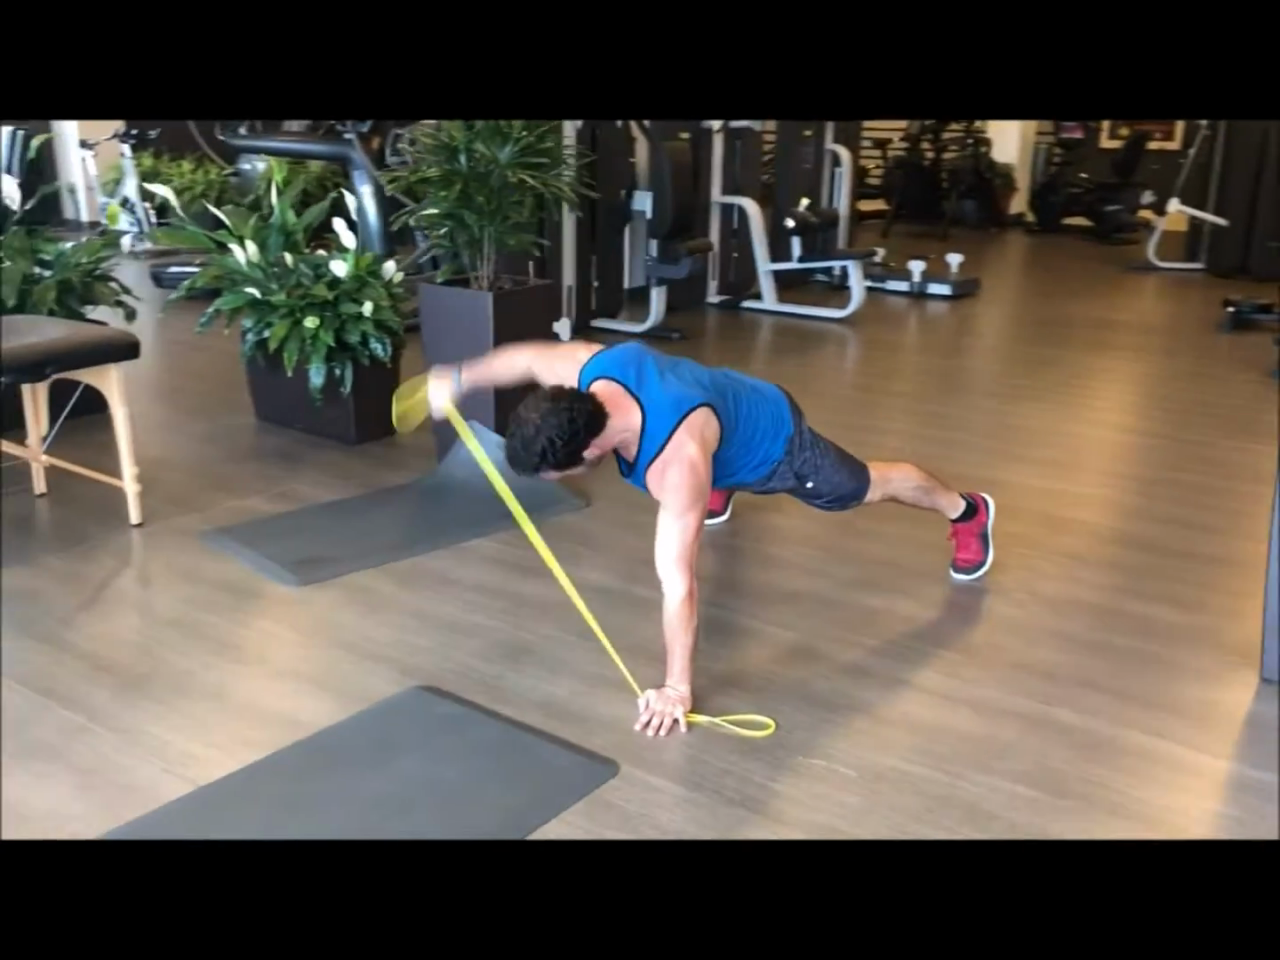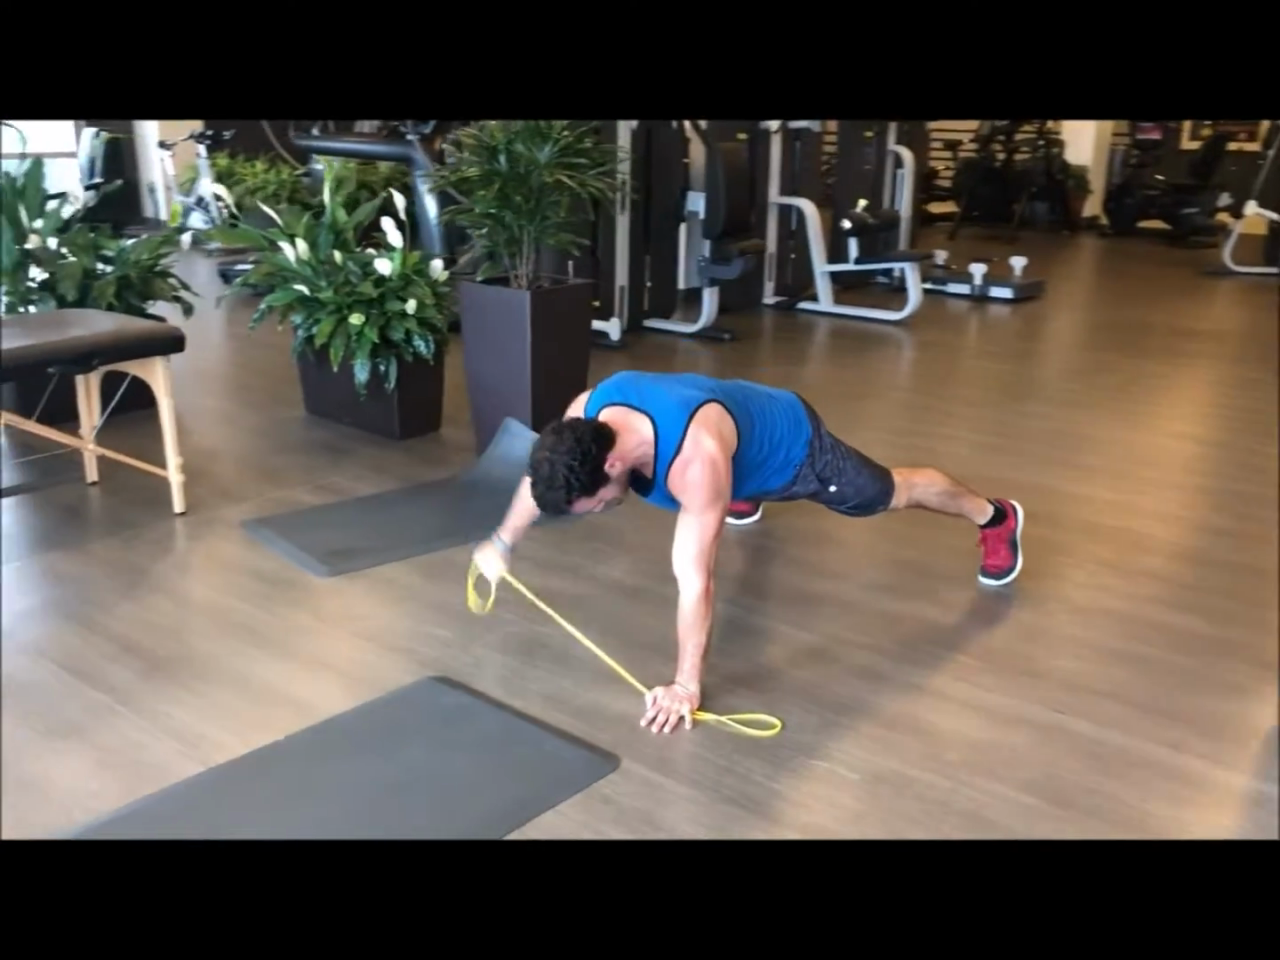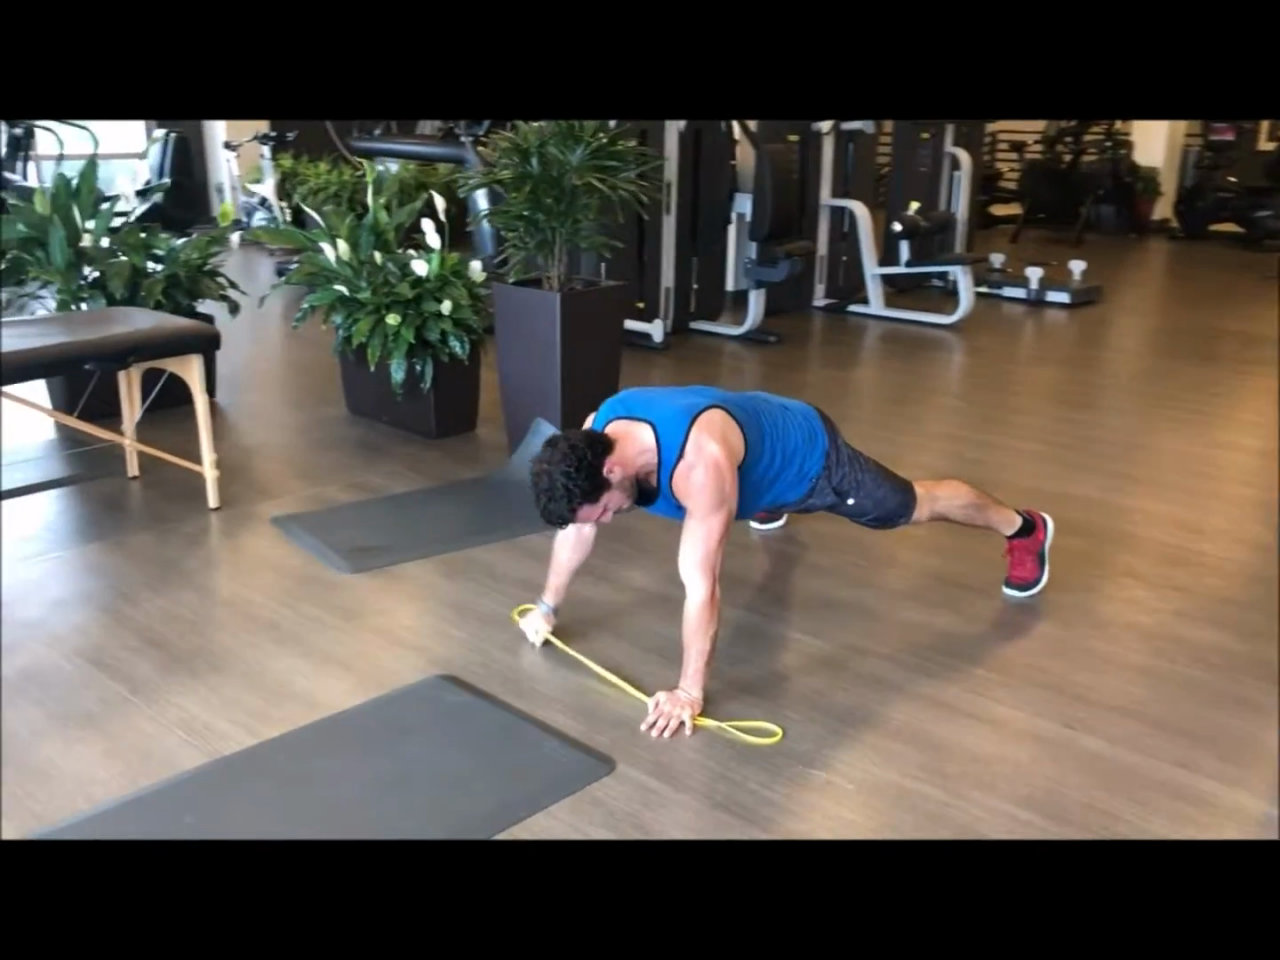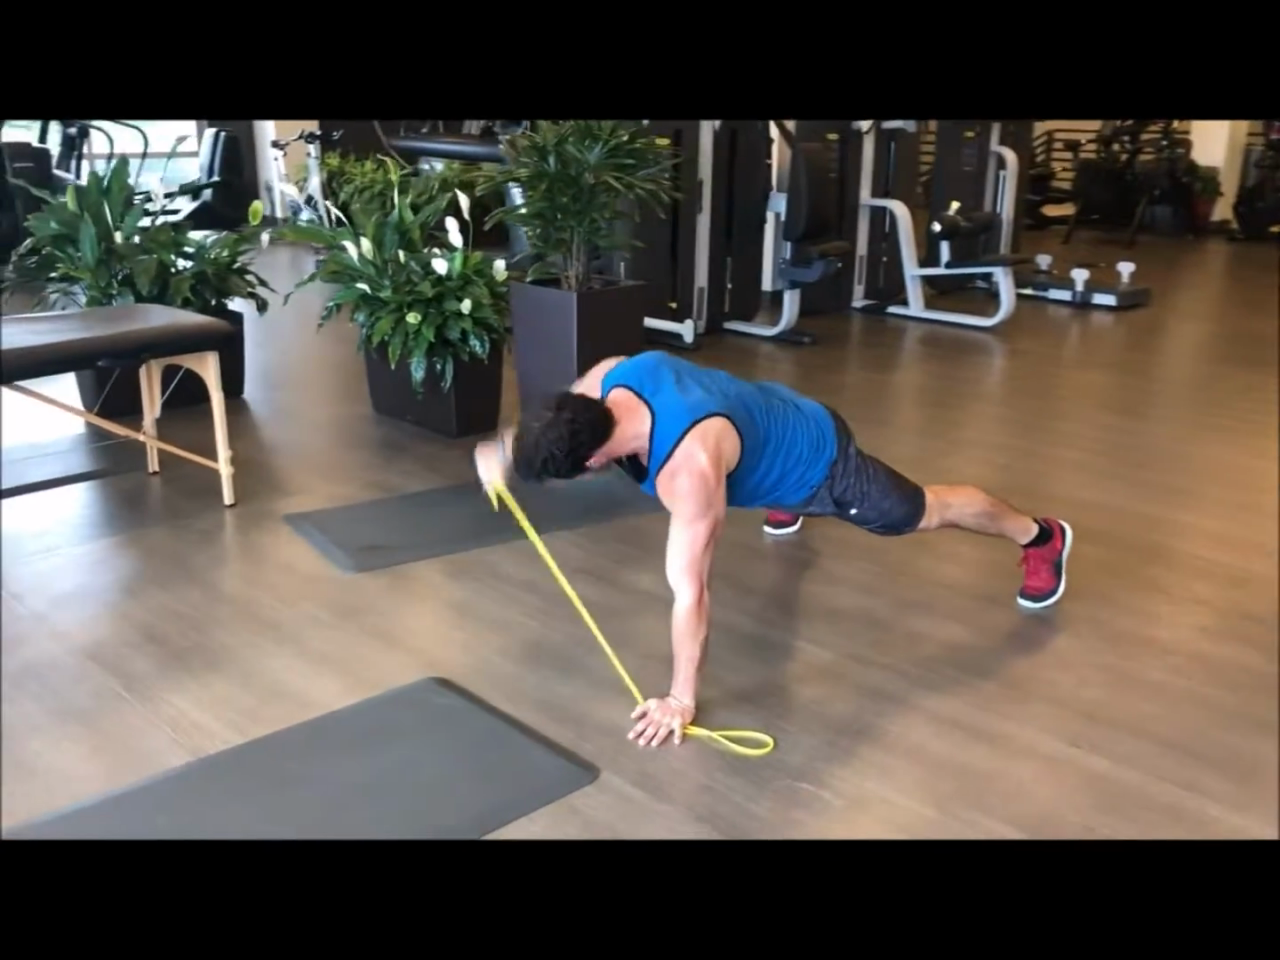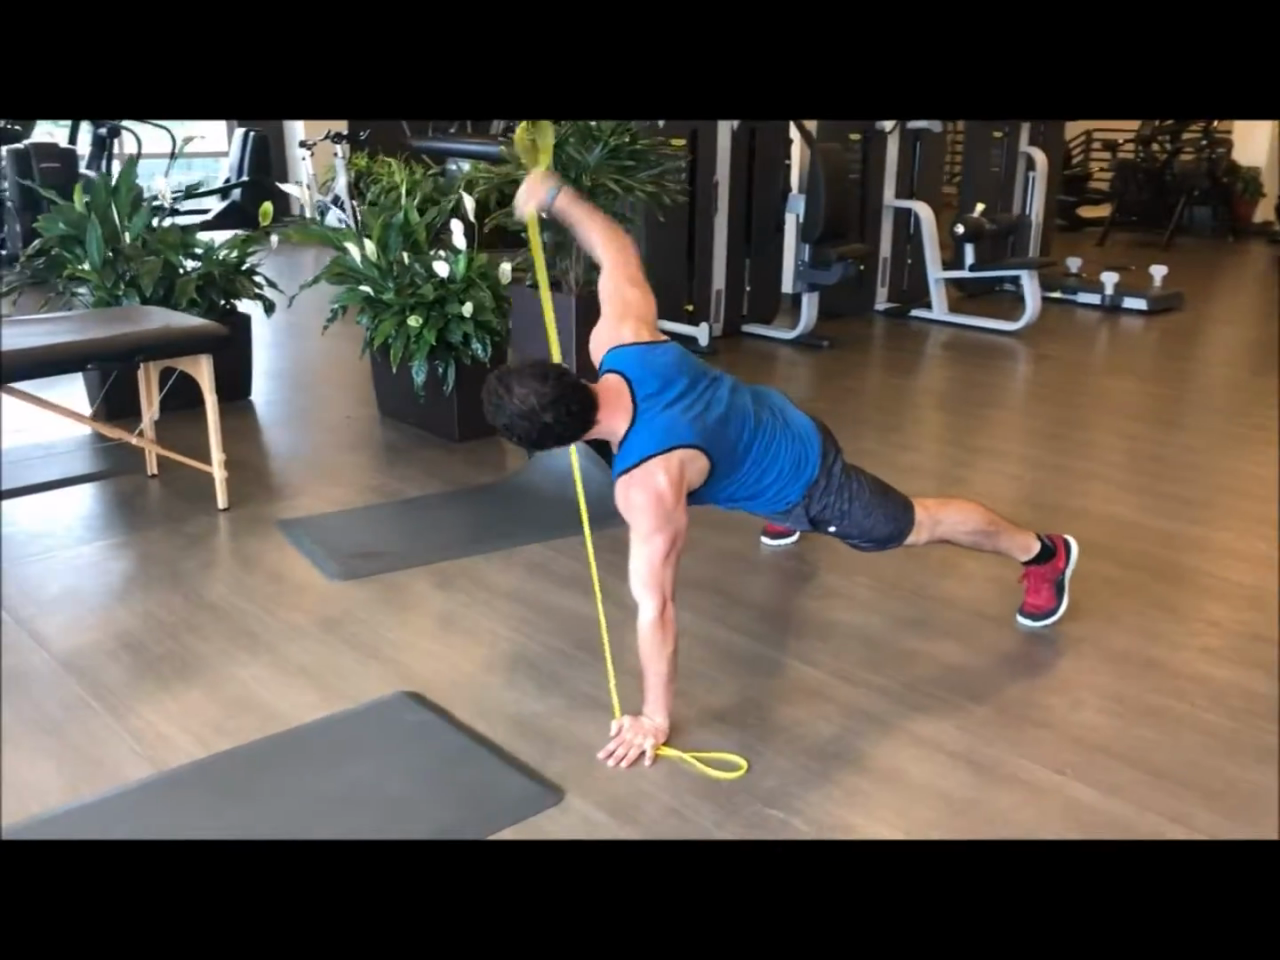
dt=0.3s
person 1, frame 1
left shoulder: (673, 458)
right shoulder: (590, 372)
left elbow: (678, 581)
right elbow: (532, 358)
left wrist: (676, 686)
right wrist: (459, 378)
left hip: (776, 449)
right hip: (737, 401)
left knee: (866, 484)
left ankle: (966, 509)
right ankle: (719, 488)
person 1, frame 2
left shoulder: (693, 459)
right shoulder: (587, 413)
left elbow: (695, 581)
right elbow: (542, 482)
left wrist: (685, 687)
right wrist: (500, 543)
left hip: (797, 450)
right hip: (748, 435)
left knee: (892, 493)
right knee: (730, 500)
left ankle: (995, 518)
right ankle: (749, 493)
person 1, frame 3
left shoulder: (699, 464)
right shoulder: (597, 431)
left elbow: (701, 586)
right elbow: (574, 526)
left wrist: (688, 692)
right wrist: (546, 607)
left hip: (816, 463)
right hip: (770, 436)
left knee: (918, 505)
right knee: (764, 505)
left ankle: (1024, 528)
right ankle: (772, 501)
person 1, frame 4
left shoulder: (685, 470)
right shoulder: (612, 378)
left elbow: (689, 592)
right elbow: (558, 412)
left wrist: (681, 700)
right wrist: (502, 449)
left hip: (821, 467)
right hip: (784, 415)
left knee: (926, 511)
left ankle: (1040, 537)
right ankle: (787, 506)
person 1, frame 5
left shoulder: (647, 482)
right shoulder: (624, 345)
left elbow: (653, 606)
right elbow: (617, 251)
left wrist: (654, 720)
right wrist: (553, 195)
left hip: (810, 487)
right hip: (778, 419)
left knee: (922, 525)
left ankle: (1041, 553)
right ankle: (788, 517)
